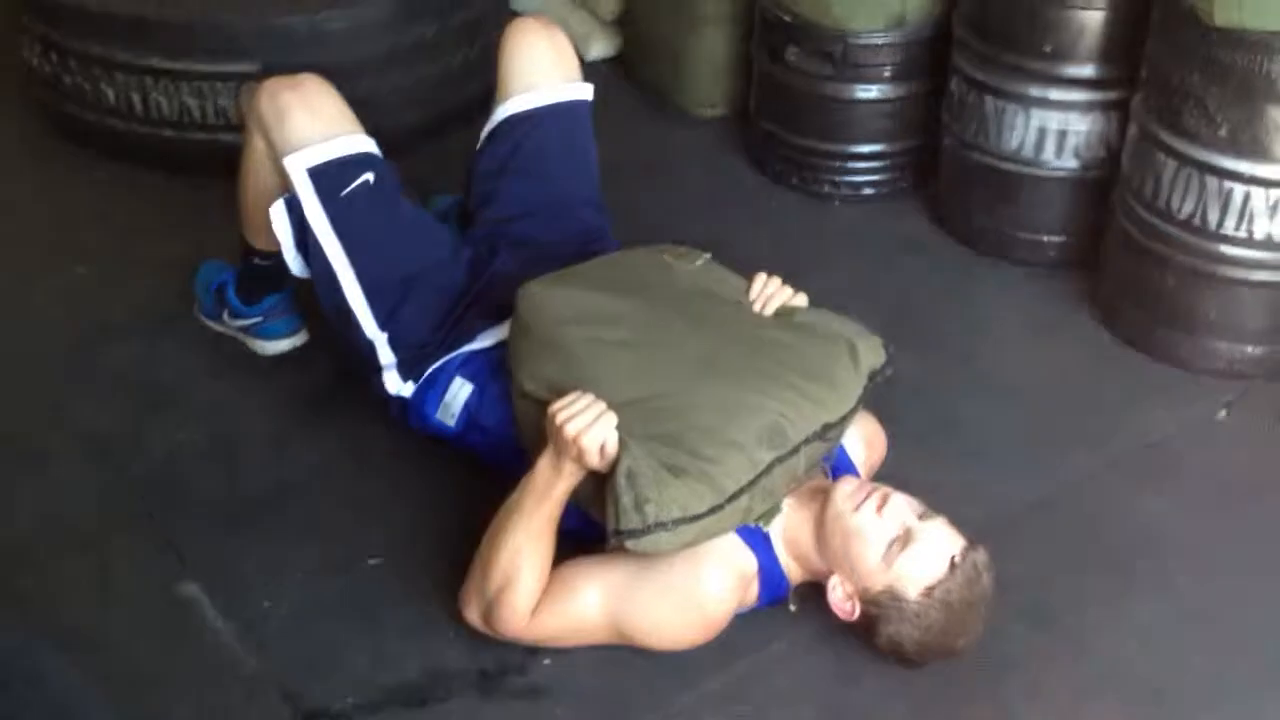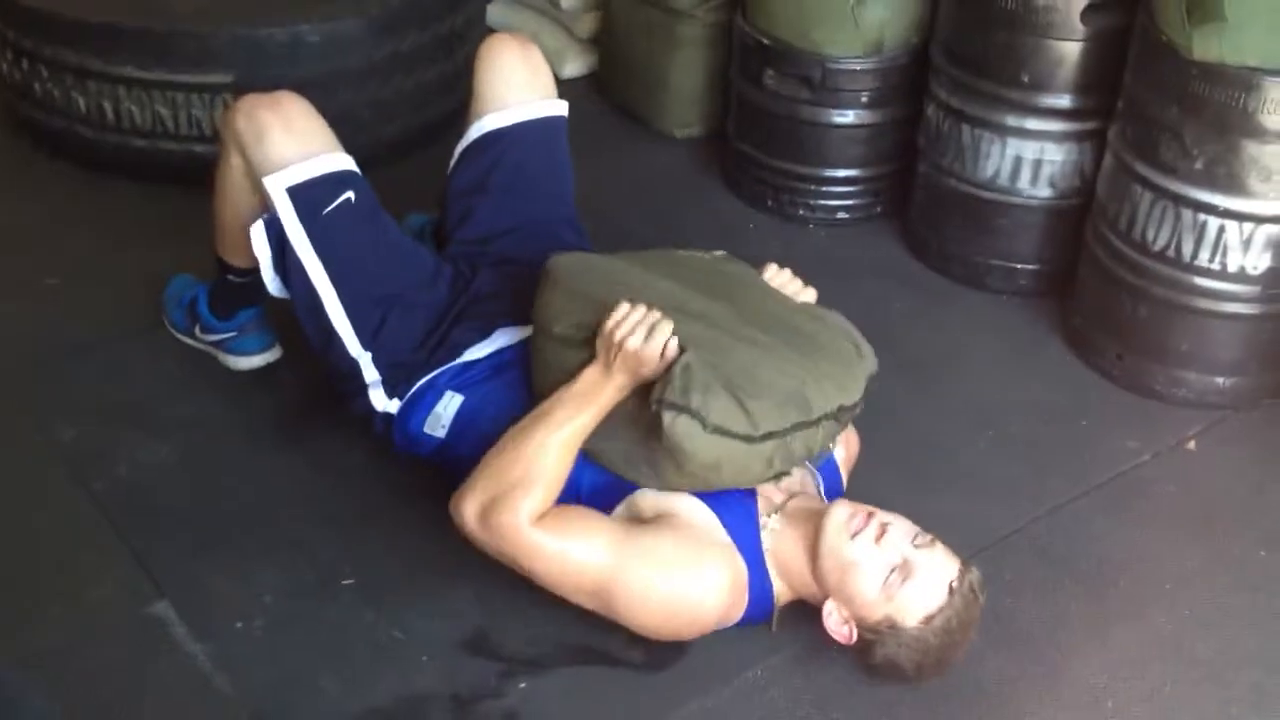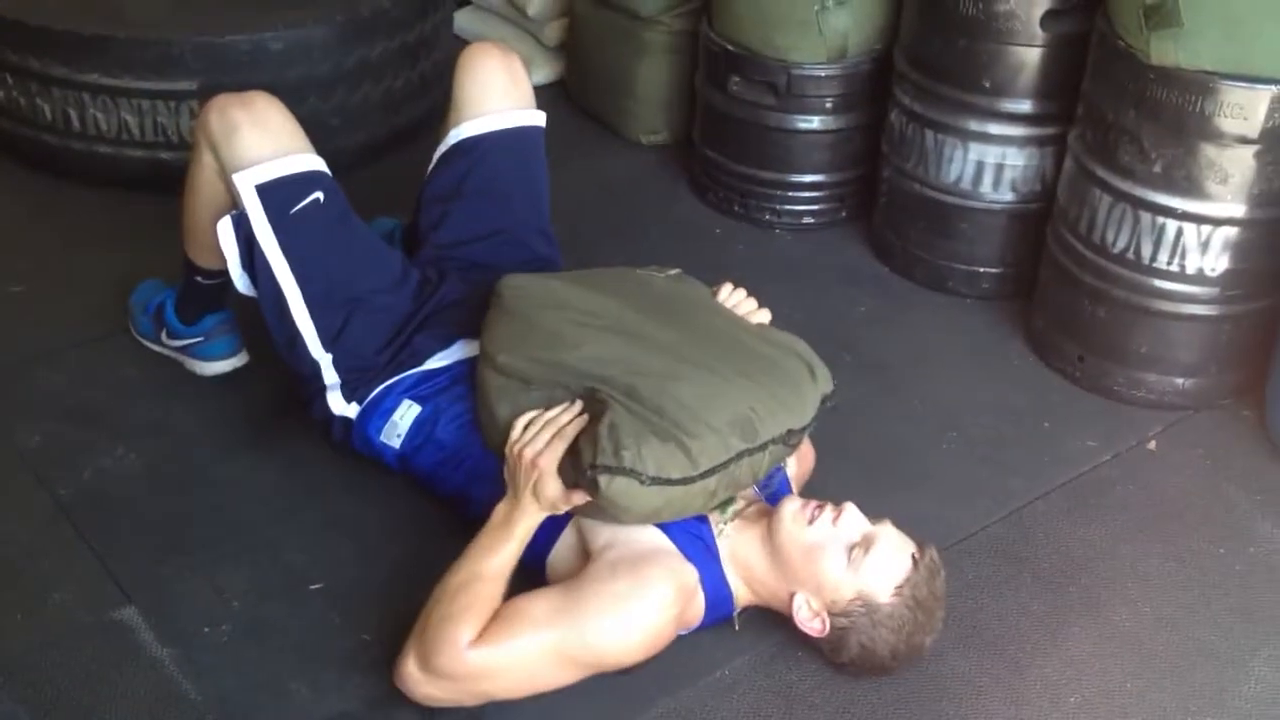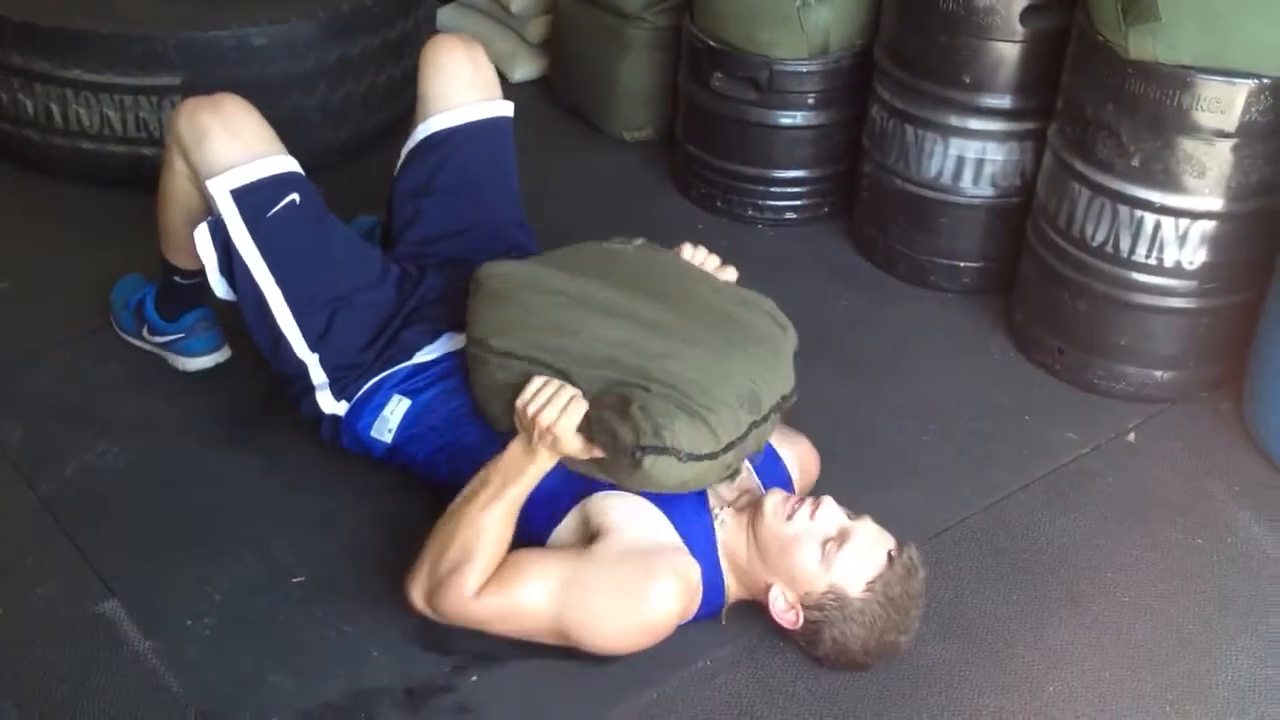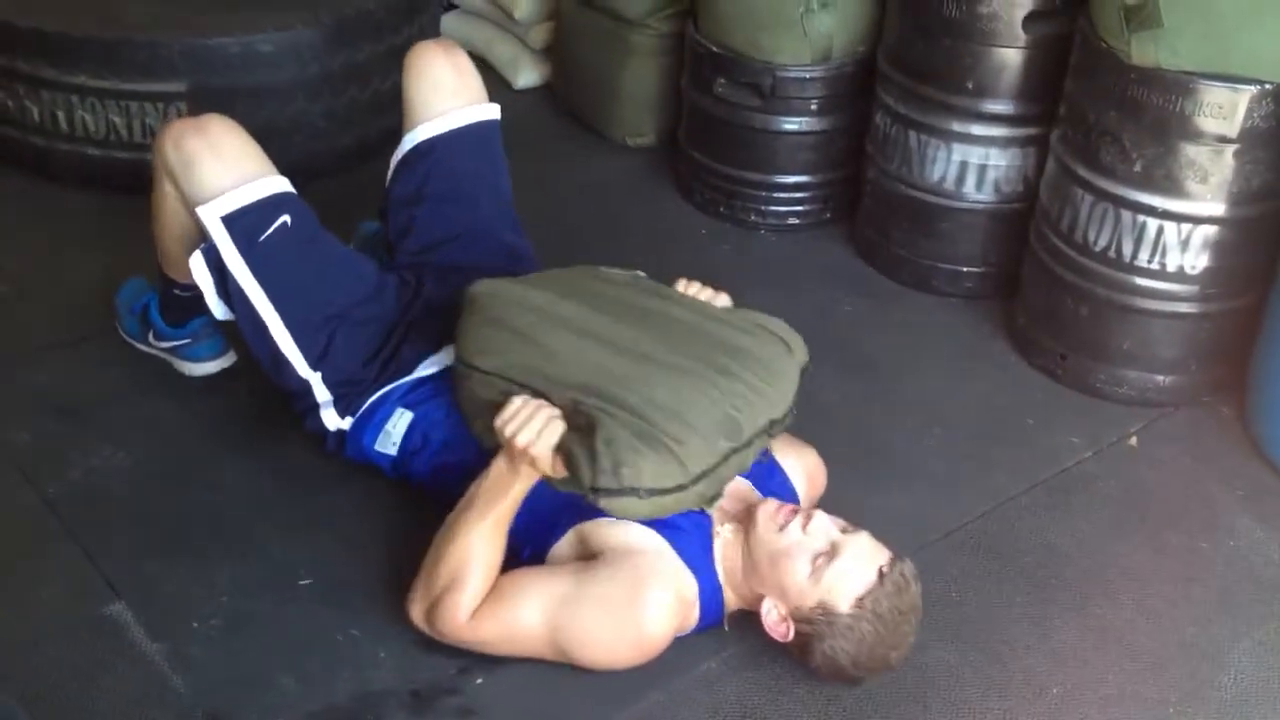
dt=0.7s
person 1, frame 1
left shoulder: (705, 589)
right shoulder: (853, 446)
left elbow: (492, 609)
left wrist: (561, 461)
right wrist: (780, 326)
left hip: (449, 351)
left knee: (287, 100)
right knee: (533, 38)
left ankle: (258, 299)
right ankle: (475, 229)
person 1, frame 2
left shoulder: (700, 582)
right shoulder: (825, 451)
left elbow: (486, 515)
left wrist: (604, 379)
left hip: (424, 369)
right hip: (539, 308)
left knee: (263, 118)
right knee: (508, 50)
left ankle: (229, 315)
right ankle: (446, 248)
person 1, frame 3
left shoulder: (654, 598)
right shoulder: (780, 470)
left elbow: (429, 670)
left wrist: (522, 507)
left hip: (390, 376)
left knee: (238, 118)
right knee: (488, 64)
left ankle: (195, 319)
right ankle: (417, 252)
person 1, frame 4
left shoulder: (652, 592)
right shoulder: (785, 464)
left elbow: (438, 590)
left wrist: (534, 446)
left hip: (377, 371)
left knee: (208, 120)
right knee: (453, 54)
left ankle: (175, 315)
right ankle: (383, 253)
person 1, frame 5
left shoulder: (650, 607)
right shoulder: (799, 474)
left elbow: (439, 610)
left wrist: (516, 468)
left hip: (381, 389)
left knee: (196, 143)
right knee: (434, 59)
left ankle: (178, 321)
right ankle: (398, 264)
